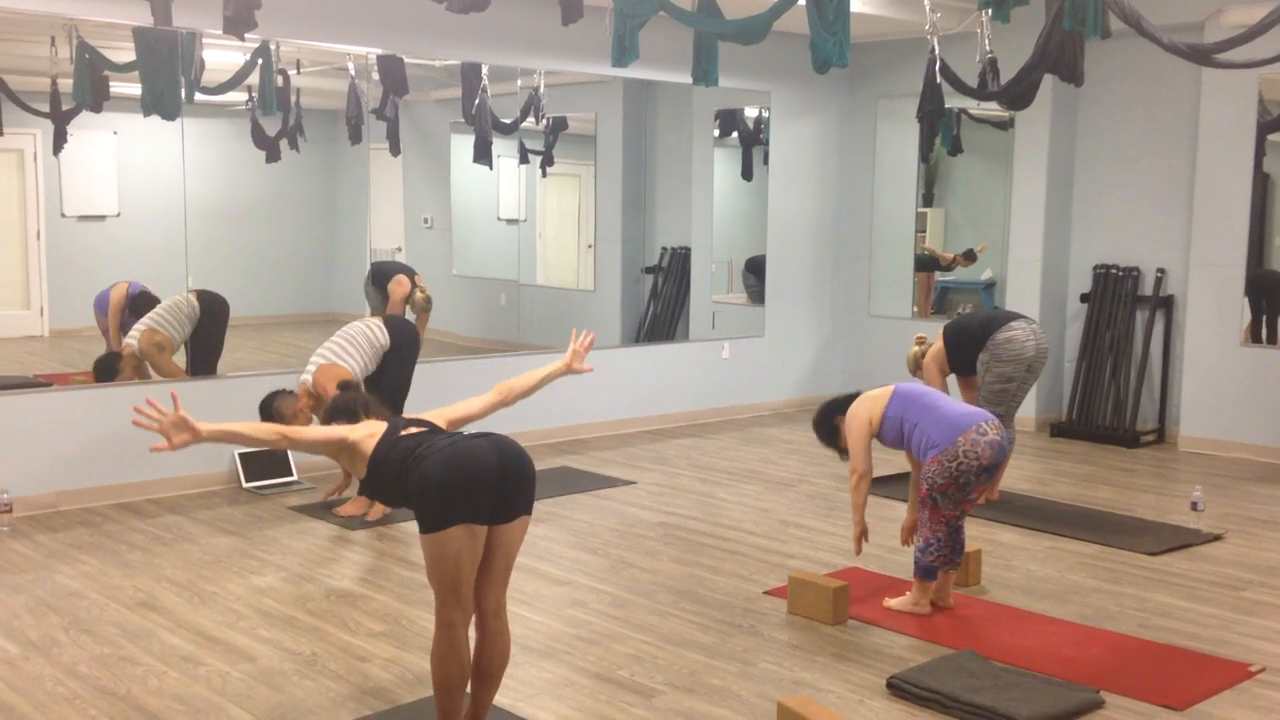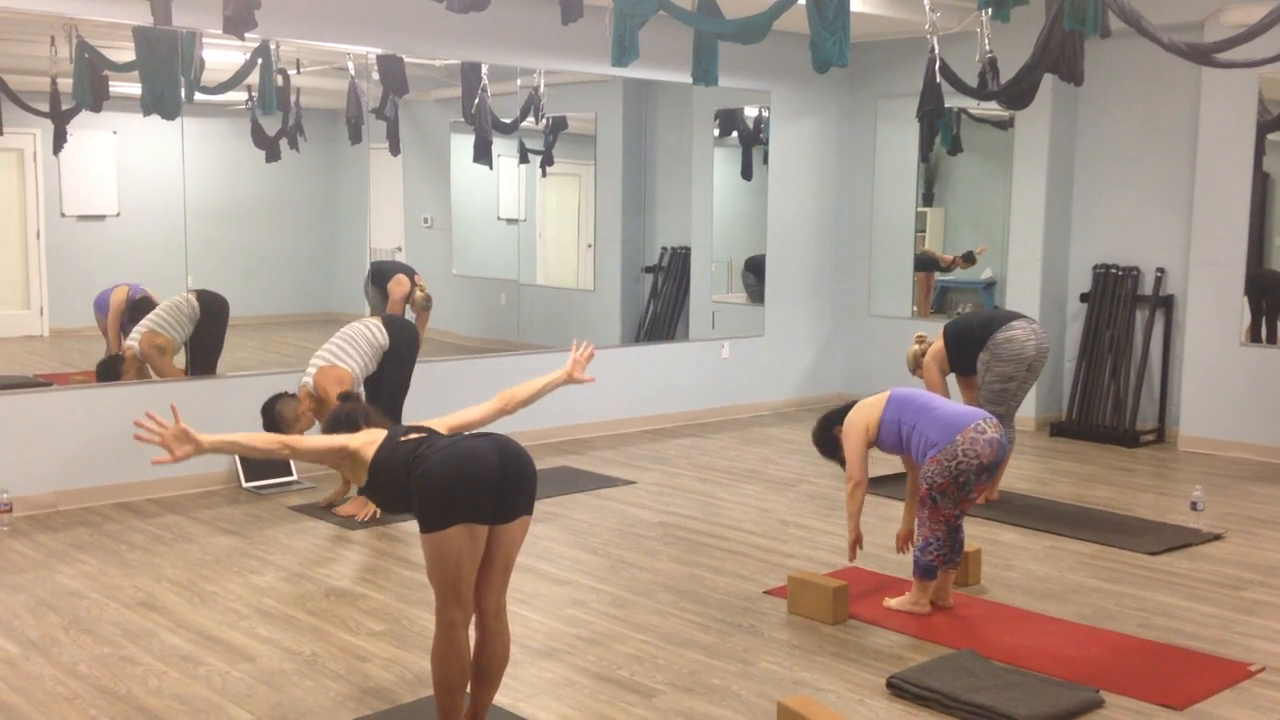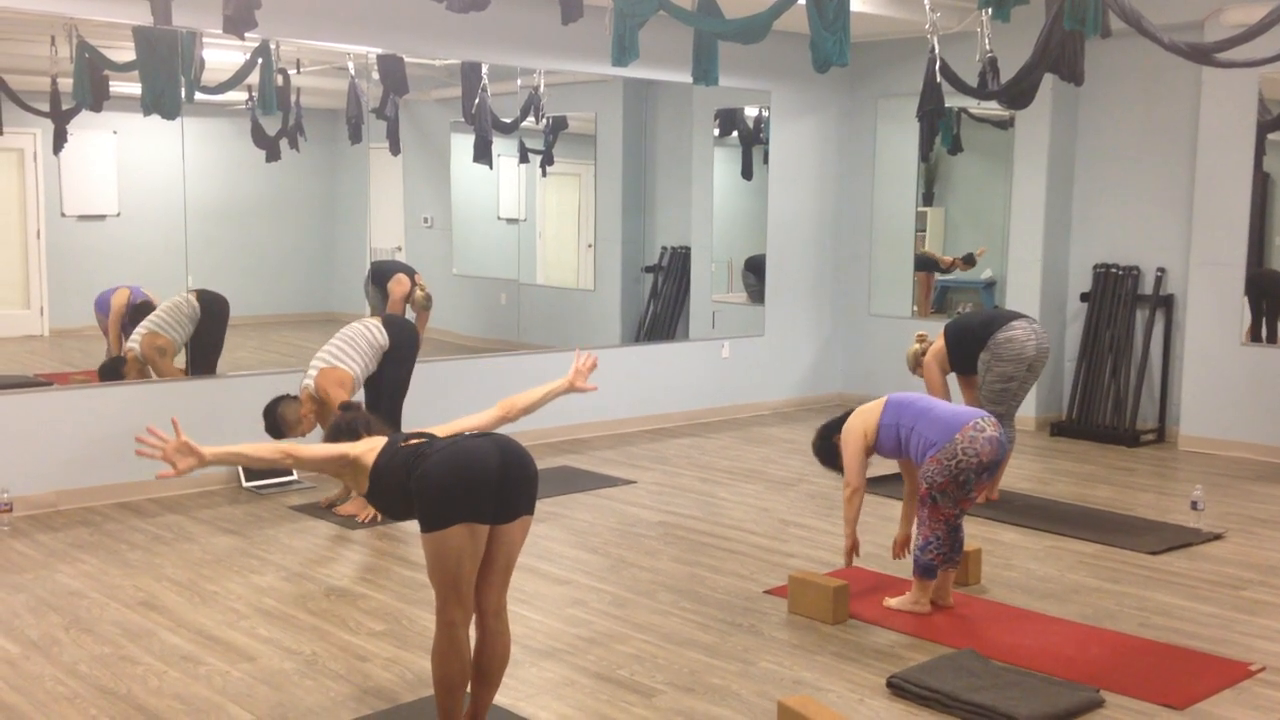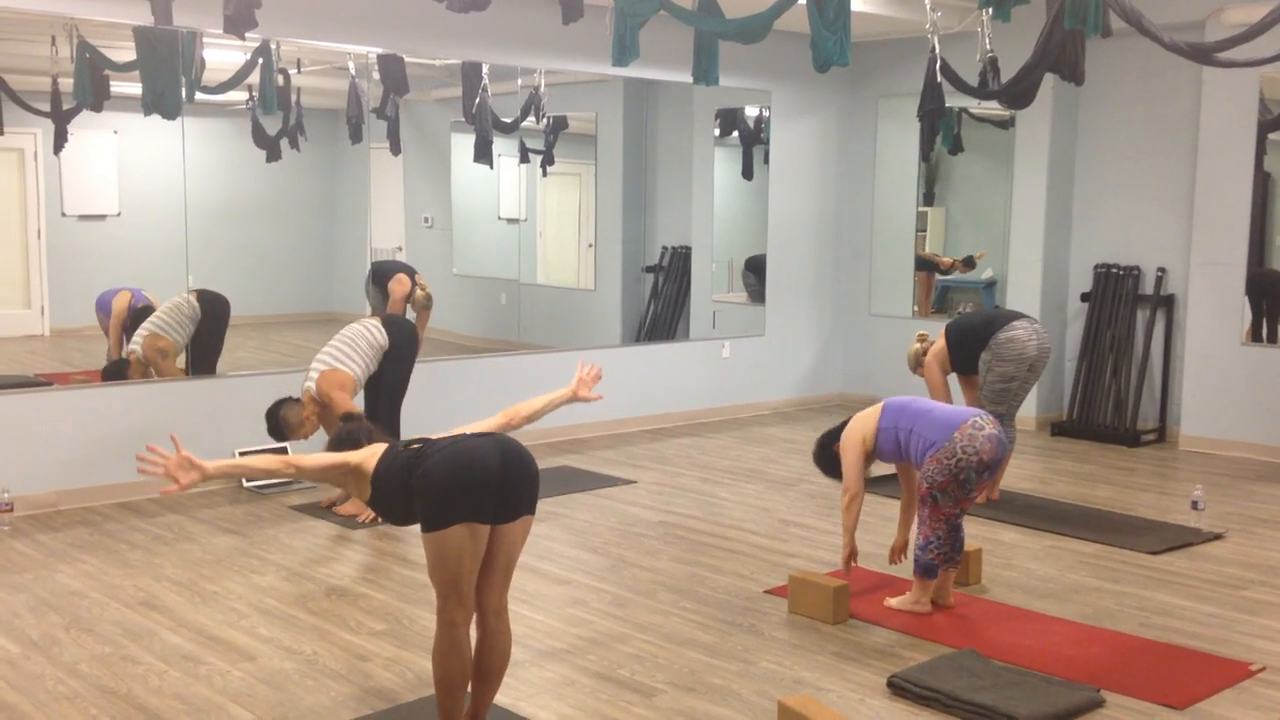
dt=0.1s
person 1, frame 1
left shoulder: (349, 437)
right shoulder: (428, 419)
left elbow: (282, 435)
right elbow: (502, 393)
left wrist: (200, 432)
right wrist: (564, 366)
left hip: (451, 477)
right hip: (511, 458)
left knee: (453, 619)
right knee: (492, 611)
person 1, frame 2
left shoulder: (350, 447)
right shoulder: (428, 430)
left elbow: (284, 446)
right elbow: (503, 402)
left wrist: (203, 445)
right wrist: (565, 375)
left hip: (452, 478)
right hip: (513, 459)
left knee: (453, 620)
right knee: (492, 611)
person 1, frame 3
left shoulder: (352, 455)
right shoulder: (429, 435)
left elbow: (285, 454)
right elbow: (505, 409)
left wrist: (204, 456)
right wrist: (567, 383)
left hip: (453, 479)
right hip: (514, 459)
left knee: (453, 619)
right knee: (492, 610)
person 1, frame 4
left shoulder: (353, 464)
right shoulder: (419, 448)
left elbow: (287, 465)
right elbow: (509, 418)
left wrist: (205, 470)
right wrist: (571, 394)
left hip: (454, 478)
right hip: (516, 461)
left knee: (455, 619)
right knee: (493, 611)
person 2, frame 1
left shoulder: (857, 412)
right shoulder: (892, 402)
left elbow: (861, 473)
right elbow: (920, 463)
left wrist: (859, 522)
right wrist: (912, 514)
left hip: (960, 447)
left knee: (933, 524)
right knee: (951, 520)
left ankle: (919, 600)
right ankle: (942, 593)
person 2, frame 2
left shoulder: (855, 420)
right shoulder: (890, 415)
left elbow: (856, 480)
right elbow: (917, 475)
left wrist: (854, 529)
right wrist: (907, 523)
left hip: (960, 446)
left knee: (932, 524)
right knee: (950, 520)
left ankle: (918, 599)
right ankle: (942, 593)
person 2, frame 3
left shoulder: (853, 427)
right shoulder: (888, 419)
left elbow: (854, 487)
right elbow: (913, 480)
left wrist: (850, 536)
right wrist: (904, 529)
left hip: (959, 445)
left knee: (932, 522)
right knee: (950, 519)
left ankle: (918, 599)
right ankle: (942, 592)
person 2, frame 4
left shoulder: (853, 433)
right shoulder: (891, 432)
left elbow: (852, 493)
right elbow: (911, 488)
left wrist: (849, 542)
right wrist: (902, 536)
left hip: (960, 445)
left knee: (932, 521)
right knee: (950, 518)
left ankle: (919, 599)
right ankle: (942, 592)
person 3, frame 1
left shoulder: (326, 389)
right shoulder: (306, 394)
right wrist: (348, 476)
left hip: (399, 338)
right hip: (378, 335)
left ankle: (372, 496)
person 3, frame 2
left shoulder: (328, 391)
right shoulder: (308, 396)
right wrist: (346, 485)
left hip: (399, 337)
right hip: (376, 333)
left knee: (385, 419)
person 3, frame 3
left shoulder: (329, 393)
right shoulder: (309, 398)
right wrist: (347, 488)
left hip: (399, 337)
right hip: (377, 334)
left knee: (386, 419)
right knee: (375, 418)
person 3, frame 4
left shoulder: (330, 395)
right shoulder: (311, 400)
left hip: (399, 337)
right hip: (375, 333)
left knee: (385, 417)
right knee: (374, 416)
person 4, frame 1
left shoulder: (932, 361)
right shoulder: (958, 350)
right elbow: (973, 407)
left hip: (1007, 343)
right hip: (1037, 336)
right knee: (1004, 420)
right ankle: (991, 489)
person 4, frame 2
left shoulder: (932, 360)
right shoulder: (959, 350)
right elbow: (973, 407)
left hip: (1007, 343)
right hip: (1037, 336)
right knee: (1004, 420)
right ankle: (991, 488)
person 4, frame 3
left shoulder: (932, 359)
right shoulder: (959, 349)
right elbow: (973, 406)
left hip: (1008, 342)
right hip: (1038, 336)
right knee: (1004, 420)
right ankle: (991, 488)
person 4, frame 4
left shoulder: (933, 359)
right shoulder: (960, 349)
right elbow: (974, 406)
left hip: (1009, 343)
right hip: (1039, 337)
right knee: (1005, 420)
right ankle: (992, 488)
